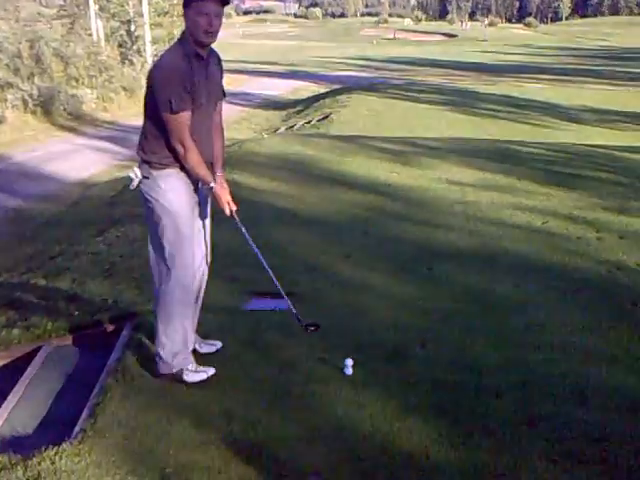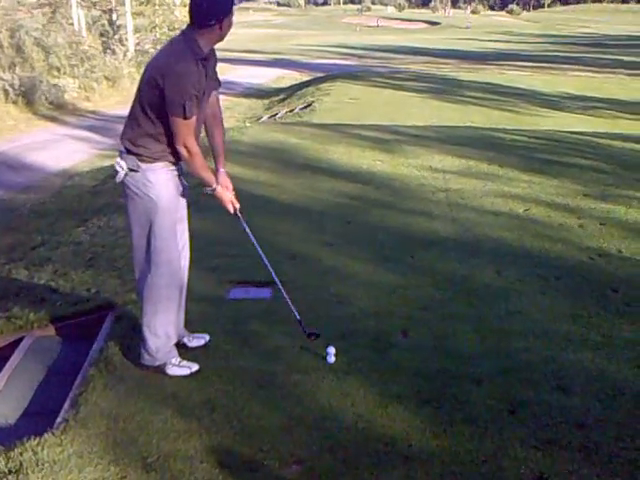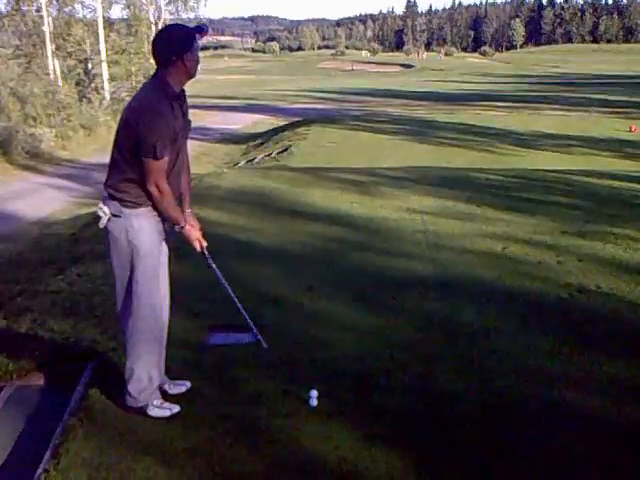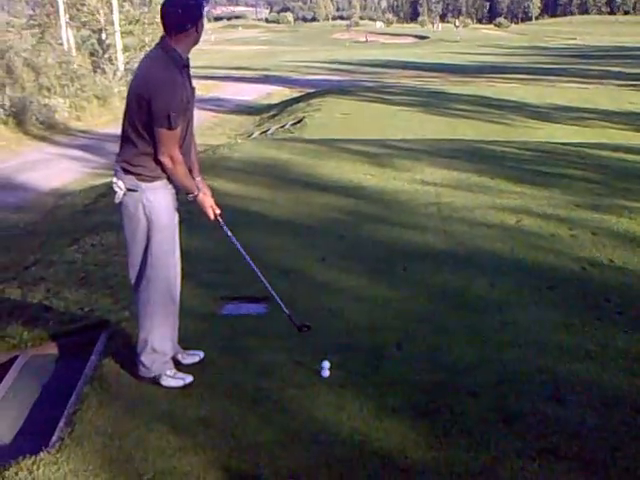
dt=1s
person 1, frame 1
left shoulder: (213, 61)
right shoulder: (170, 67)
right elbow: (181, 142)
left wrist: (219, 175)
right wrist: (212, 184)
left hip: (196, 175)
right hip: (167, 178)
left knee: (198, 263)
right knee: (179, 268)
left ankle: (186, 335)
right ankle: (173, 358)
person 1, frame 2
left shoulder: (205, 55)
right shoulder: (179, 68)
left elbow: (212, 113)
right elbow: (185, 144)
left wrist: (222, 169)
right wrist: (214, 187)
left hip: (165, 164)
right hip: (149, 169)
left knee: (176, 256)
right knee: (162, 261)
left ankle: (173, 330)
right ankle: (157, 351)
person 1, frame 3
left shoulder: (176, 96)
right shoulder: (153, 109)
left elbow: (181, 156)
right elbow: (155, 184)
left wrist: (188, 211)
right wrist: (183, 225)
left hip: (150, 211)
right hip: (132, 214)
left knee: (157, 301)
right knee: (145, 305)
left ankle: (154, 376)
right ankle: (140, 393)
person 1, frame 4
left shoulder: (167, 62)
right shoulder: (167, 79)
left elbow: (183, 132)
right elbow: (167, 154)
left wrist: (198, 178)
right wrist: (196, 193)
left hip: (155, 182)
right hip: (146, 186)
left knee: (166, 272)
right knee: (157, 276)
left ankle: (167, 346)
right ankle: (154, 362)
